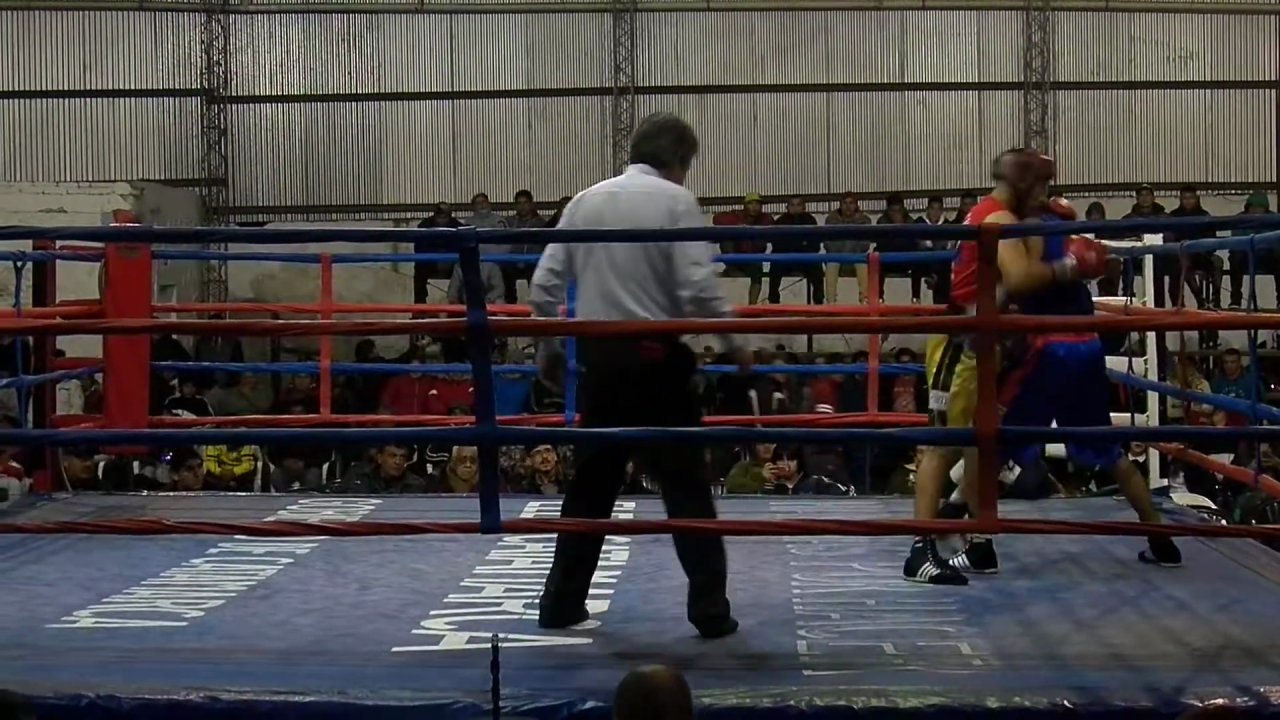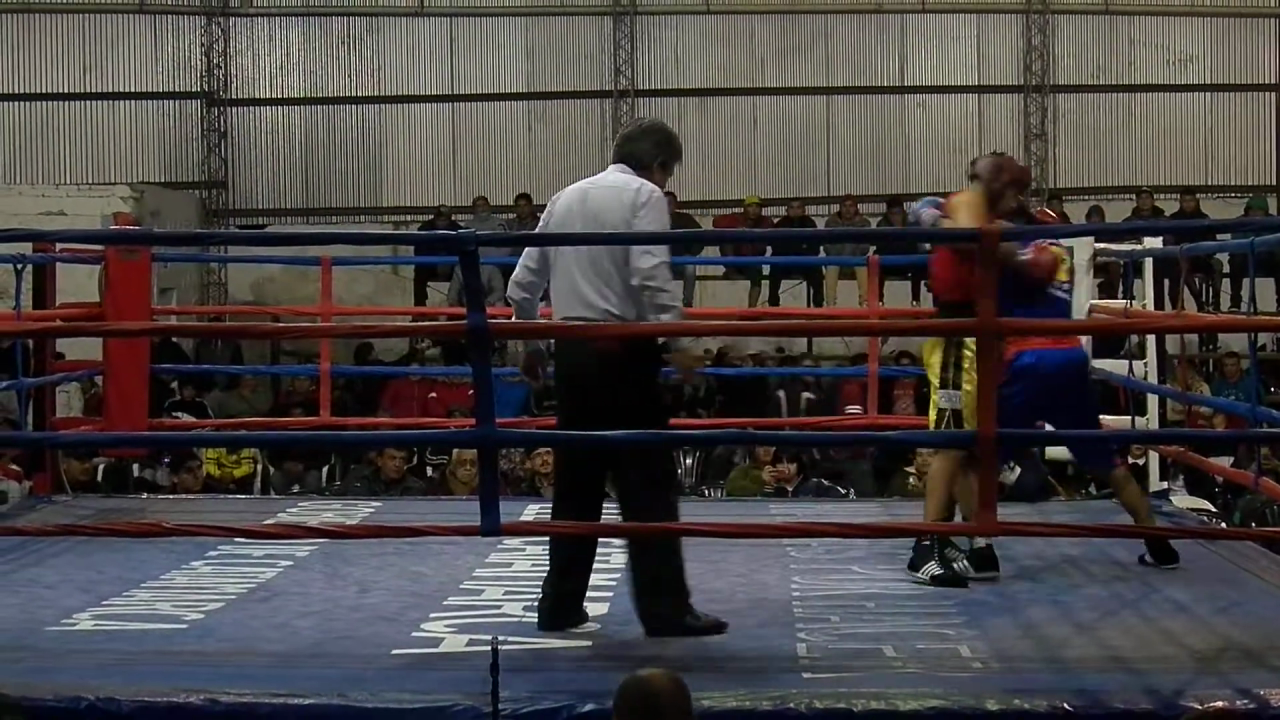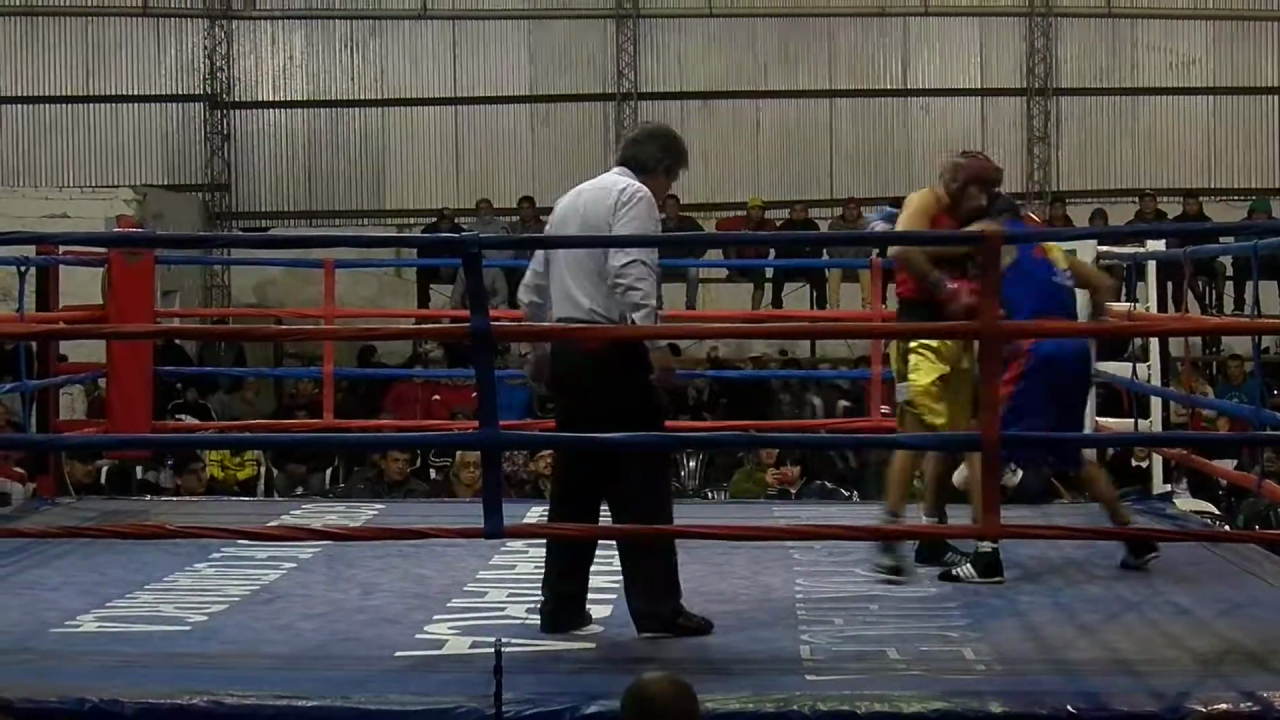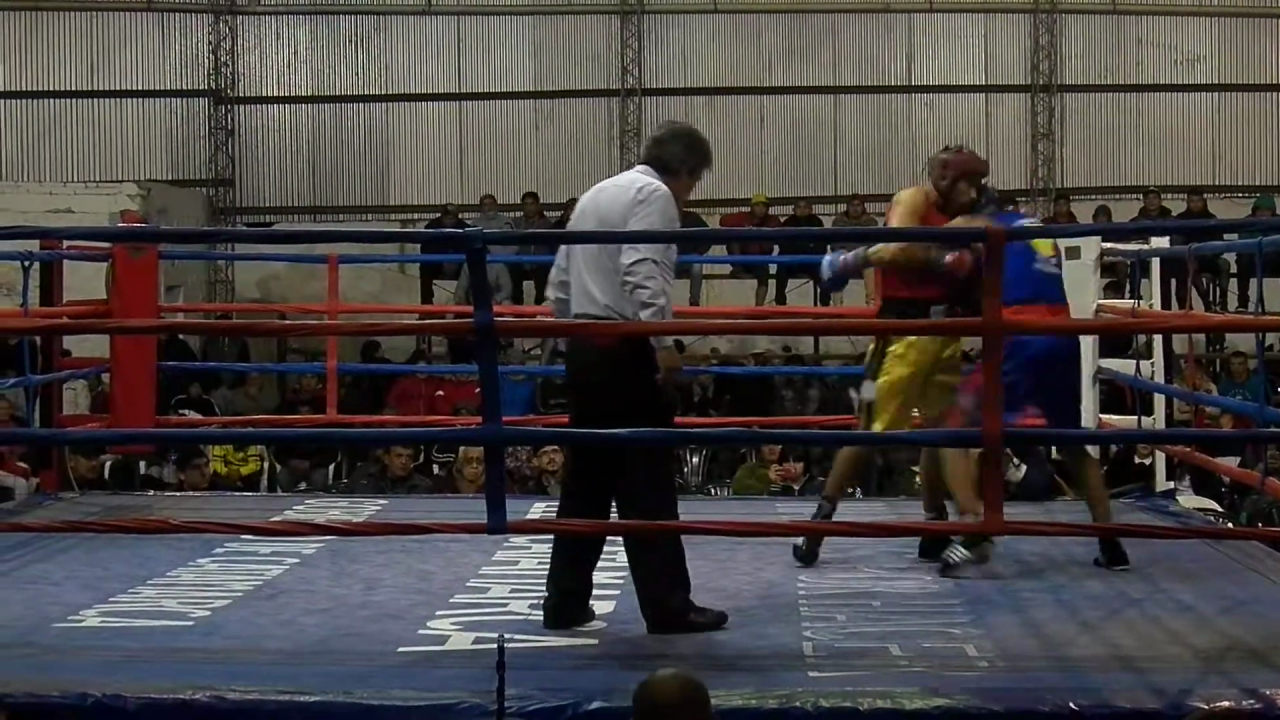
dt=0.2s
person 1, frame 1
left shoulder: (585, 201)
right shoulder: (676, 200)
left elbow: (544, 286)
right elbow: (698, 284)
left wrist: (550, 346)
right wrist: (732, 342)
left hip: (599, 355)
right hip: (655, 355)
left knee: (591, 484)
right knee: (685, 485)
left ankle: (562, 600)
right ankle: (709, 607)
person 1, frame 2
left shoulder: (564, 198)
right shoulder: (644, 195)
left elbow: (522, 285)
right elbow: (650, 275)
left wrist: (530, 345)
right wrist: (678, 340)
left hip: (572, 350)
right hip: (621, 349)
left knee: (576, 482)
right knee: (648, 482)
left ankle: (560, 603)
right ankle: (665, 608)
person 1, frame 3
left shoulder: (571, 198)
right shoulder: (634, 195)
left elbow: (533, 289)
right elbow: (628, 274)
left wrist: (540, 349)
right wrist: (653, 342)
left hip: (568, 350)
right hip: (611, 350)
left knee: (576, 482)
right knee: (639, 483)
left ankle: (561, 605)
right ankle: (657, 608)
person 1, frame 4
left shoulder: (594, 194)
right shoulder: (653, 194)
left elbow: (559, 284)
right elbow: (640, 272)
right wrist: (660, 341)
left hip: (585, 346)
right hip: (624, 348)
left knee: (587, 478)
right knee: (648, 480)
left ankle: (566, 600)
right ankle: (667, 606)
person 2, frame 1
left shoulder: (986, 213)
right shoulder: (1000, 217)
right elbow: (1018, 278)
right wrist: (1070, 265)
left hip: (975, 338)
right hip: (962, 339)
right knee: (942, 444)
right ankle: (921, 551)
person 2, frame 2
left shoulder: (968, 215)
right shoulder: (971, 202)
right elbow: (970, 233)
left hip: (970, 337)
right hip: (955, 338)
left knee: (964, 441)
right knee: (951, 442)
left ankle: (937, 540)
right ankle: (927, 549)
person 2, frame 3
left shoulder: (967, 223)
right shoulder: (926, 200)
right elbow: (903, 249)
right wrist: (946, 287)
left hip: (956, 333)
right hip: (921, 332)
left knee: (944, 435)
right knee: (915, 430)
left ankle: (932, 535)
right ankle: (890, 536)
person 2, frame 4
left shoulder: (957, 220)
right shoulder: (912, 200)
left elbow: (964, 287)
right elbow: (895, 251)
right wrist: (947, 260)
left hip: (944, 334)
right hip: (902, 332)
right knee: (870, 435)
left ankle: (934, 532)
right ankle: (819, 520)
person 3, frame 1
right shoulder: (1064, 227)
left hip: (1050, 351)
right hip: (1087, 349)
right knee: (1110, 454)
left ankle: (981, 547)
right ankle: (1161, 542)
person 3, frame 2
right shoulder: (1057, 248)
left hip: (1030, 360)
right hip: (1071, 357)
right knee: (1102, 458)
left ankle: (980, 551)
right ankle: (1158, 545)
person 3, frame 3
right shoulder: (1046, 241)
right elbow: (1104, 286)
left hip: (1038, 350)
right hip: (1075, 350)
right knee: (1068, 455)
left ankle: (986, 558)
right ankle: (1138, 540)
person 3, frame 4
right shoulder: (1037, 228)
left hip: (1022, 340)
right hip: (1064, 340)
left knee: (958, 431)
right knee: (1072, 444)
left ankle: (974, 536)
right ankle: (1110, 545)
